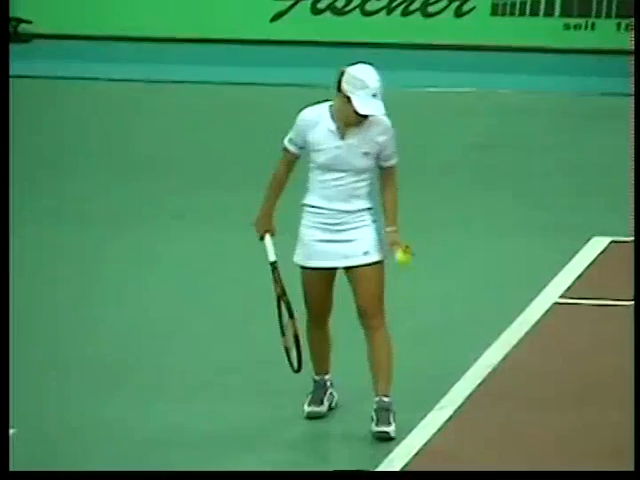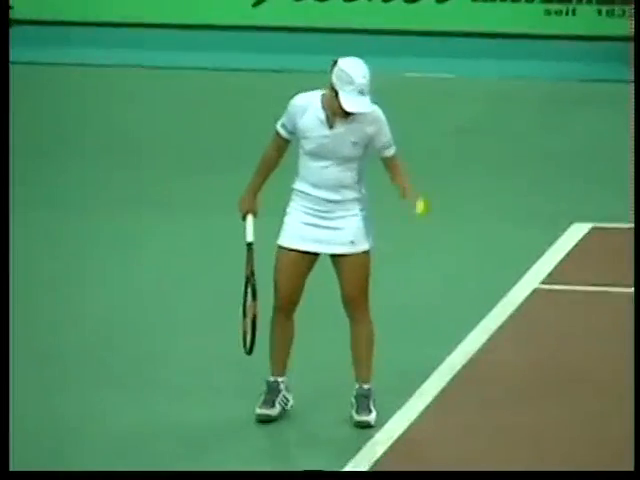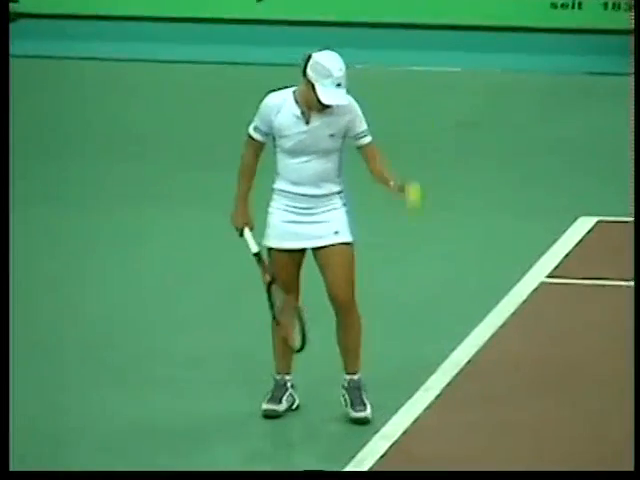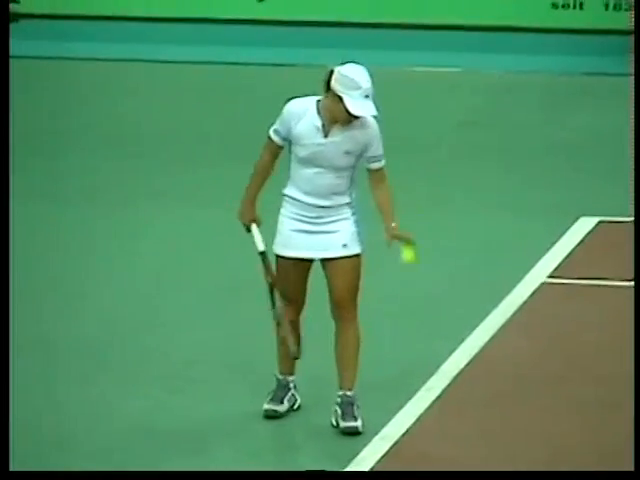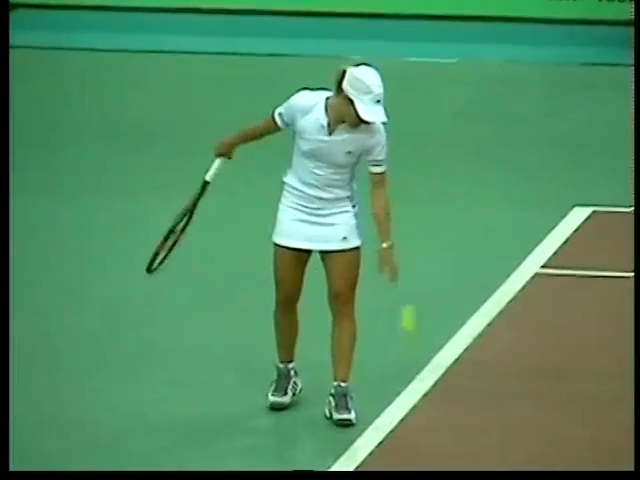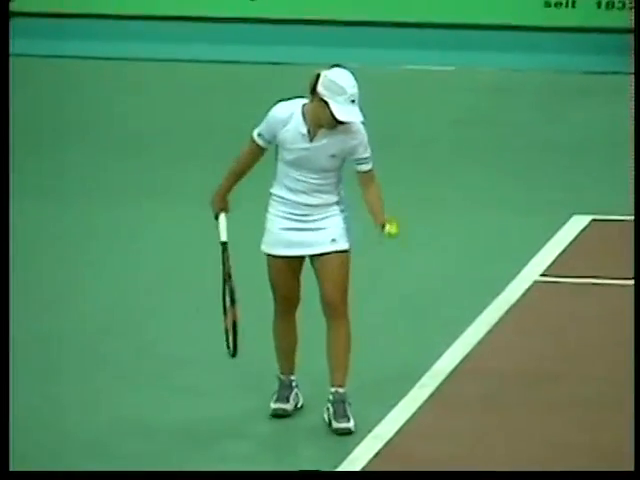
dt=0.4s
person 1, frame 1
left shoulder: (382, 127)
right shoulder: (309, 119)
left elbow: (388, 180)
right elbow: (285, 165)
left wrist: (392, 229)
right wrist: (266, 213)
left hip: (361, 230)
right hip: (316, 229)
left knee: (373, 317)
right knee: (317, 316)
left ankle: (383, 404)
right ankle: (323, 384)
person 1, frame 2
left shoulder: (373, 118)
right shoulder: (301, 106)
left elbow: (393, 165)
right elbow: (276, 148)
left wrist: (410, 196)
right wrist: (251, 193)
left hip: (347, 219)
right hip: (302, 214)
left knee: (357, 307)
right knee: (283, 304)
left ankle: (363, 392)
right ankle: (277, 385)
person 1, frame 3
left shoulder: (347, 109)
right shoulder: (273, 105)
left elbow: (372, 157)
right elbow: (251, 153)
left wrist: (392, 184)
right wrist: (241, 205)
left hip: (329, 213)
right hip: (285, 213)
left knee: (344, 301)
left ankle: (352, 382)
right ankle: (283, 383)
person 1, frame 4
left shoulder: (367, 128)
right shoulder: (295, 111)
left elbow: (378, 182)
right elbow: (269, 154)
left wrist: (391, 226)
right wrist: (249, 201)
left hip: (339, 224)
right hip: (294, 220)
left knee: (345, 311)
right knee: (290, 307)
left ankle: (346, 398)
right ankle: (285, 384)
person 1, frame 5
left shoulder: (373, 132)
right shoulder: (303, 104)
left elbow: (378, 186)
right elbow: (269, 126)
left wrist: (386, 244)
right wrist: (232, 142)
left hip: (339, 218)
right hip: (295, 213)
left knee: (342, 303)
right knee: (286, 300)
left ankle: (340, 390)
right ankle: (286, 372)
person 1, frame 6
left shoulder: (353, 133)
right shoulder: (281, 115)
left elbow: (368, 183)
right elbow: (253, 153)
left wrist: (382, 220)
right wrist: (224, 191)
left hip: (328, 224)
right hip: (283, 222)
left knee: (336, 308)
right knee: (285, 306)
left ankle: (338, 396)
right ankle: (287, 383)
